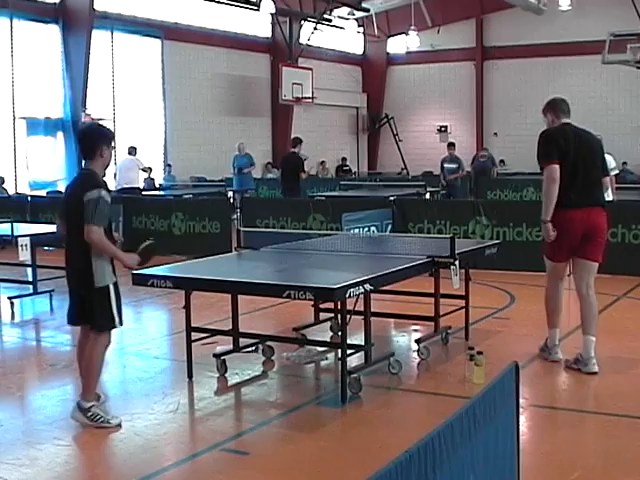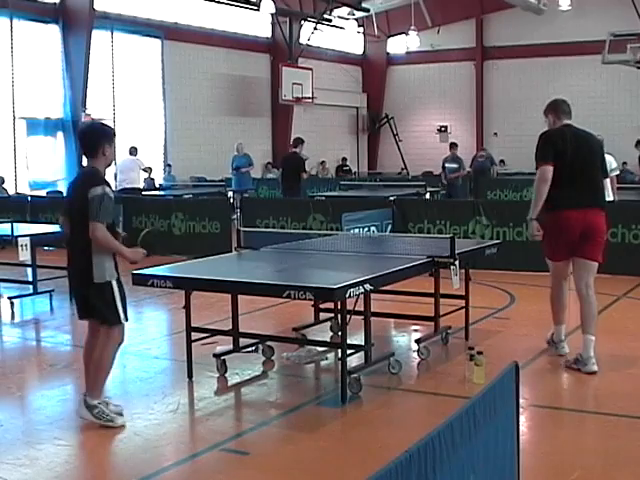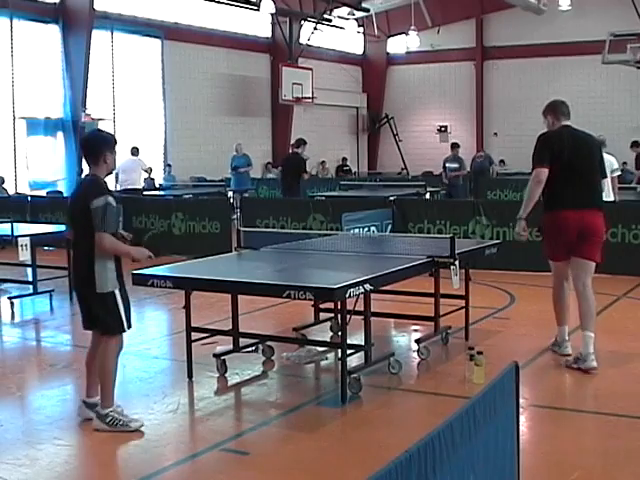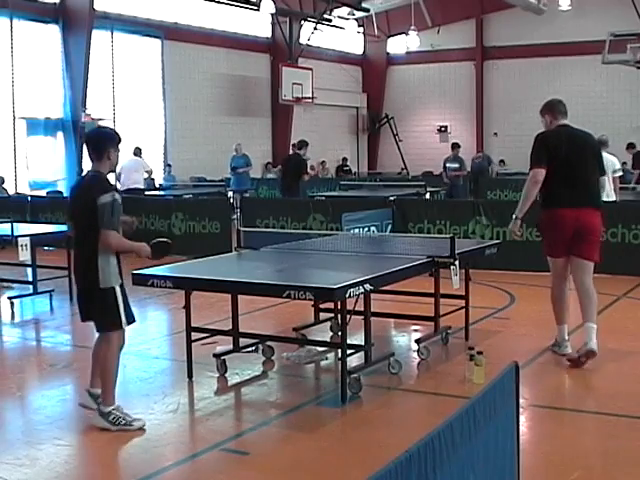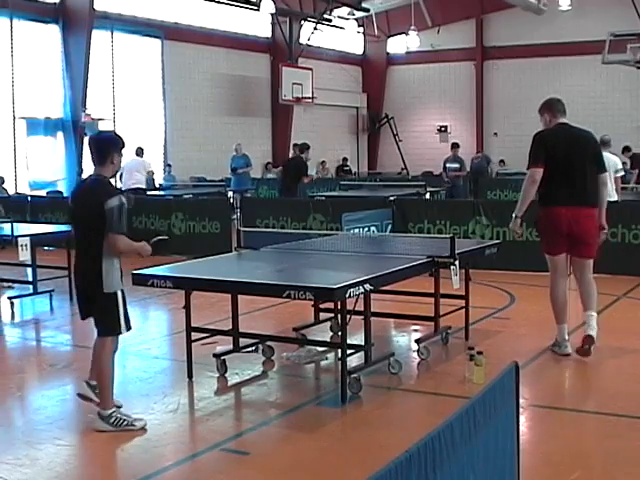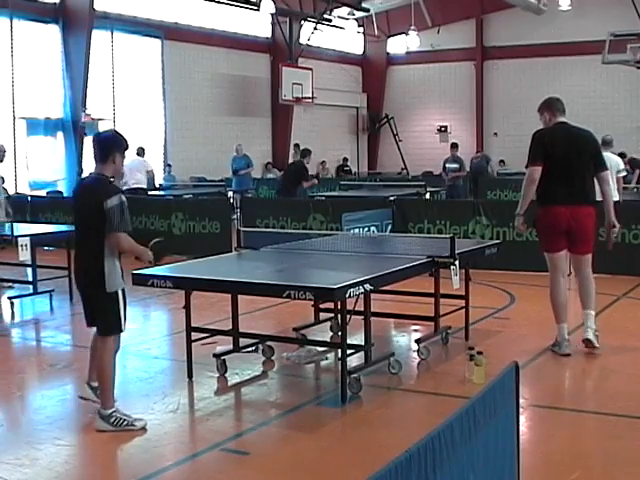
dt=0.1s
person 1, frame 1
left shoulder: (74, 185)
right shoulder: (97, 189)
left elbow: (63, 228)
right elbow: (93, 236)
right wrist: (122, 257)
left hip: (76, 270)
right hip: (96, 273)
left knee: (88, 334)
right knee: (102, 337)
left ankle: (89, 397)
right ankle: (86, 404)
person 1, frame 2
left shoulder: (77, 183)
right shoulder: (100, 186)
left elbow: (67, 226)
right elbow: (97, 233)
right wrist: (126, 252)
left hip: (80, 268)
right hip: (100, 271)
left knee: (96, 330)
right knee: (114, 333)
left ankle: (92, 396)
right ankle: (93, 401)
person 1, frame 3
left shoulder: (80, 190)
right shoulder: (101, 194)
right elbow: (104, 243)
left wrist: (114, 233)
right wrist: (135, 252)
left hip: (84, 275)
right hip: (102, 278)
left knee: (101, 339)
right knee: (113, 341)
left ankle: (91, 400)
right ankle: (105, 411)
person 1, frame 4
left shoulder: (80, 186)
right shoulder: (106, 191)
right elbow: (110, 240)
right wrist: (137, 246)
left hip: (85, 270)
right hip: (103, 274)
left knee: (106, 334)
right knee: (115, 337)
left ankle: (94, 391)
right ankle: (108, 409)
person 1, frame 5
left shoulder: (81, 188)
right shoulder: (112, 195)
right elbow: (117, 243)
right wrist: (141, 248)
left hip: (83, 272)
right hip: (103, 276)
left knee: (105, 331)
right knee: (109, 341)
left ankle: (93, 383)
right ankle: (106, 413)
person 1, frame 6
left shoulder: (82, 186)
right shoulder: (112, 193)
right elbow: (120, 241)
right wrist: (143, 252)
left hip: (84, 270)
right hip: (105, 275)
left knee: (103, 330)
right knee: (111, 340)
left ankle: (93, 384)
right ankle: (107, 412)
person 2, frame 1
left shoulder: (550, 136)
right shoulder: (593, 139)
left elbow: (552, 177)
right elbow: (604, 180)
left wrist: (545, 218)
left hip: (565, 215)
right hip: (596, 216)
left knee: (554, 281)
right knee: (586, 286)
left ankle: (552, 344)
right ankle: (588, 355)
person 2, frame 2
left shoulder: (549, 137)
right shoulder: (594, 140)
left elbow: (544, 177)
right elbow: (603, 182)
left wrist: (533, 217)
left hip: (562, 215)
right hip: (595, 216)
left knee: (559, 279)
right knee: (585, 286)
left ankle: (559, 338)
right ankle: (588, 355)
person 2, frame 3
left shoulder: (547, 139)
right shoulder: (592, 141)
left elbow: (539, 179)
right elbow: (601, 183)
left wrist: (522, 217)
left hip: (559, 216)
right hip: (592, 217)
left knee: (560, 280)
right knee: (584, 284)
left ankle: (562, 339)
right ankle: (588, 352)
person 2, frame 4
left shoulder: (545, 139)
right shoulder: (590, 140)
left elbow: (536, 179)
right elbow: (601, 183)
left wrist: (517, 217)
left hip: (557, 215)
right hip: (590, 216)
left knee: (559, 279)
right knee: (585, 281)
left ankle: (562, 339)
right ankle: (590, 339)
person 2, frame 5
left shoulder: (543, 138)
right shoulder: (589, 138)
left elbow: (534, 179)
right elbow: (602, 181)
left wrist: (517, 215)
right wrist: (602, 219)
left hip: (553, 213)
right hip: (585, 213)
left knee: (558, 276)
right knee: (585, 276)
left ankle: (562, 339)
right ankle: (590, 326)
person 2, frame 6
left shoulder: (542, 137)
right shoulder: (588, 137)
left elbow: (532, 177)
right elbow: (604, 179)
left wrist: (520, 213)
right wrist: (611, 217)
left hip: (552, 212)
right hip: (583, 211)
left knee: (558, 275)
right knee: (584, 272)
left ankle: (562, 339)
right ankle: (590, 328)
